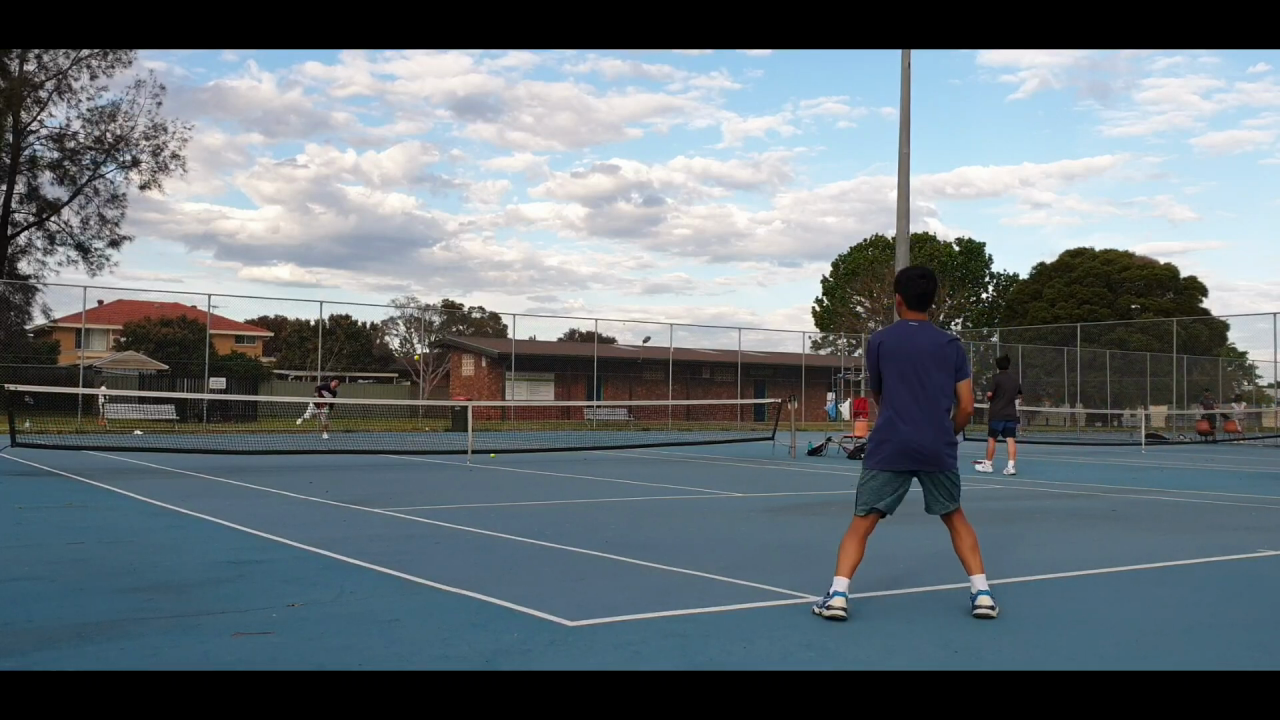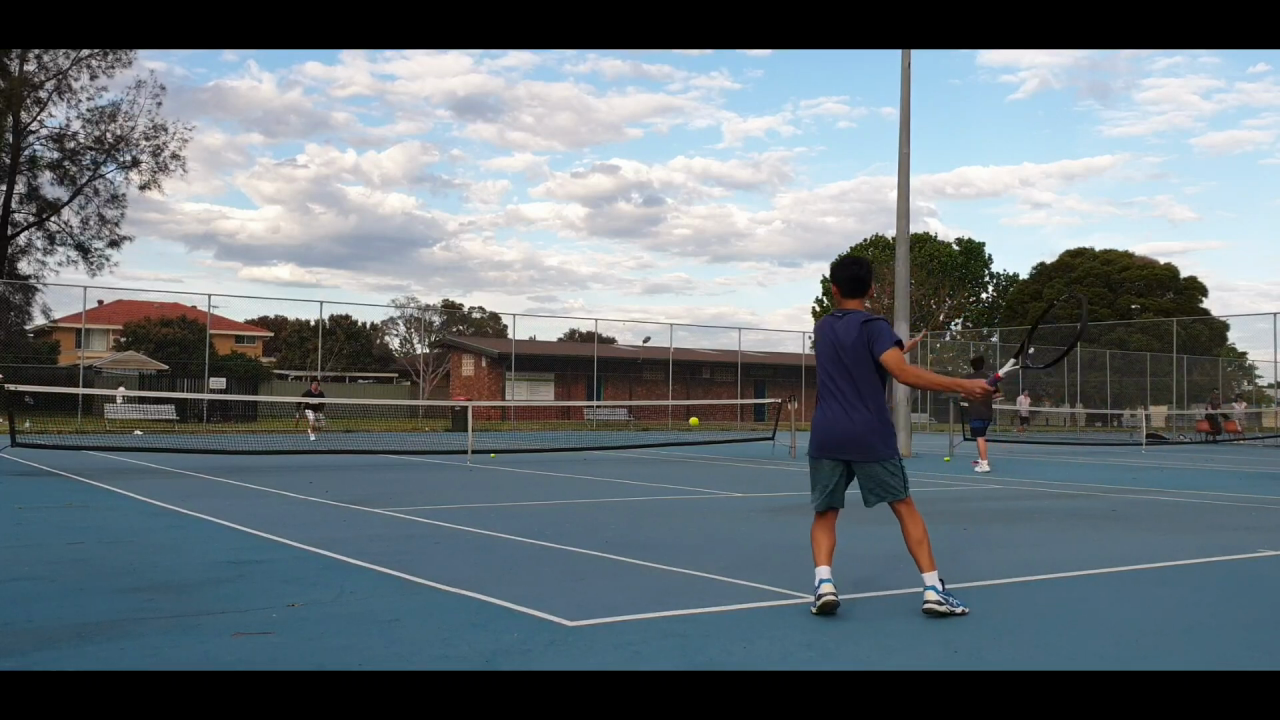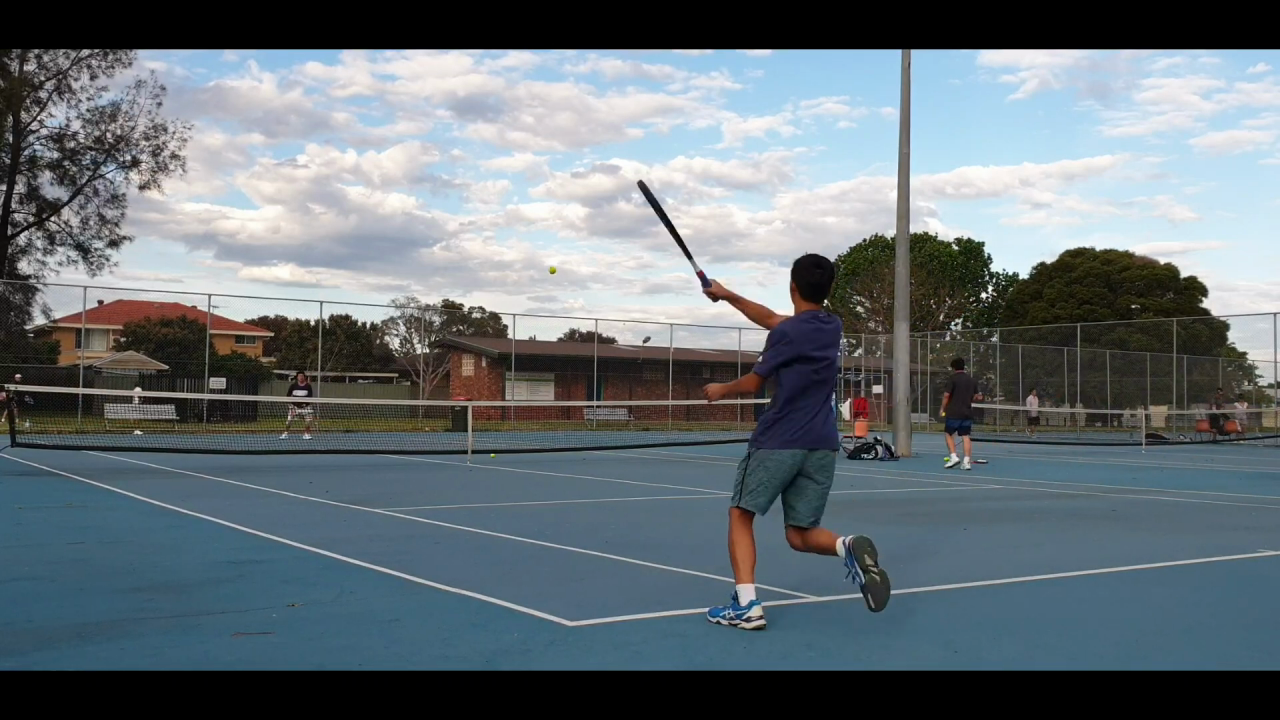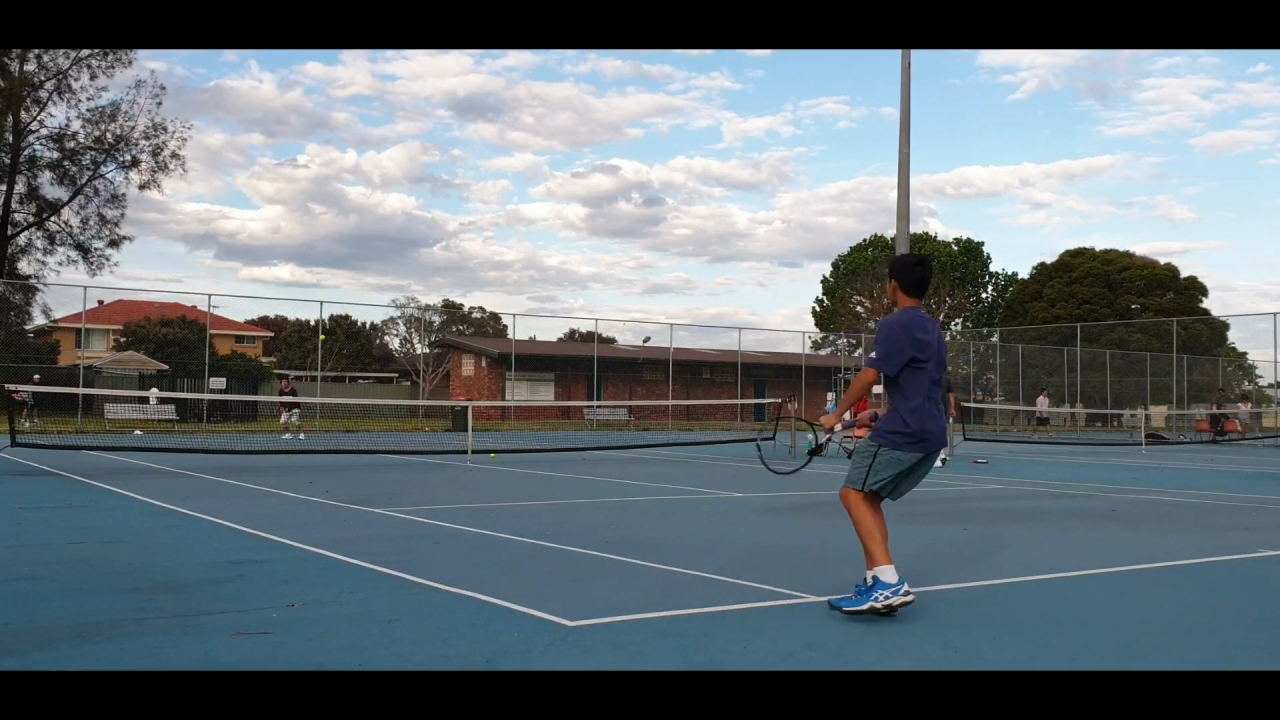
dt=0.5s
person 1, frame 1
left shoulder: (879, 341)
right shoulder: (951, 345)
right elbow: (966, 407)
left hip: (888, 447)
right hip: (936, 447)
left knee: (861, 524)
right knee: (955, 518)
left ankle: (837, 594)
right ankle: (982, 591)
person 1, frame 2
left shoulder: (822, 327)
right shoulder: (873, 326)
right elbow: (903, 373)
right wrist: (963, 385)
left hip: (827, 438)
right hip: (872, 438)
left knee: (825, 516)
right knee: (905, 508)
left ankle: (824, 582)
right ankle: (933, 589)
person 1, frame 3
left shoulder: (789, 332)
right shoulder: (832, 326)
left elbow: (753, 384)
right elbow: (770, 318)
left wrist: (721, 390)
right wrist: (725, 295)
left hip: (779, 439)
right hip: (821, 442)
left knee: (740, 515)
right knee: (803, 535)
left ankle: (746, 604)
right ankle: (849, 547)
person 1, frame 4
left shoulder: (896, 325)
right shoulder: (931, 328)
left elbow: (868, 378)
left wrist: (836, 414)
right wrist: (879, 416)
left hip: (906, 431)
right hip: (928, 435)
left knee: (854, 494)
right knee: (869, 499)
left ankle: (887, 582)
right ankle: (878, 585)
